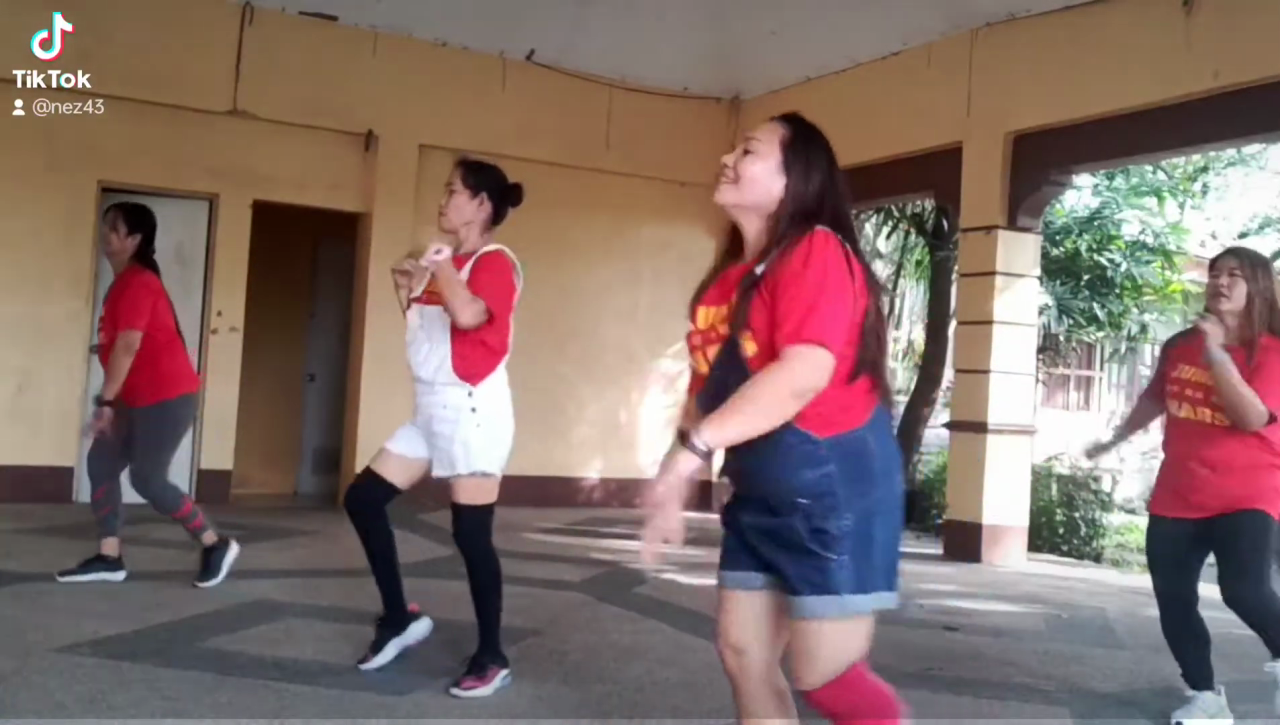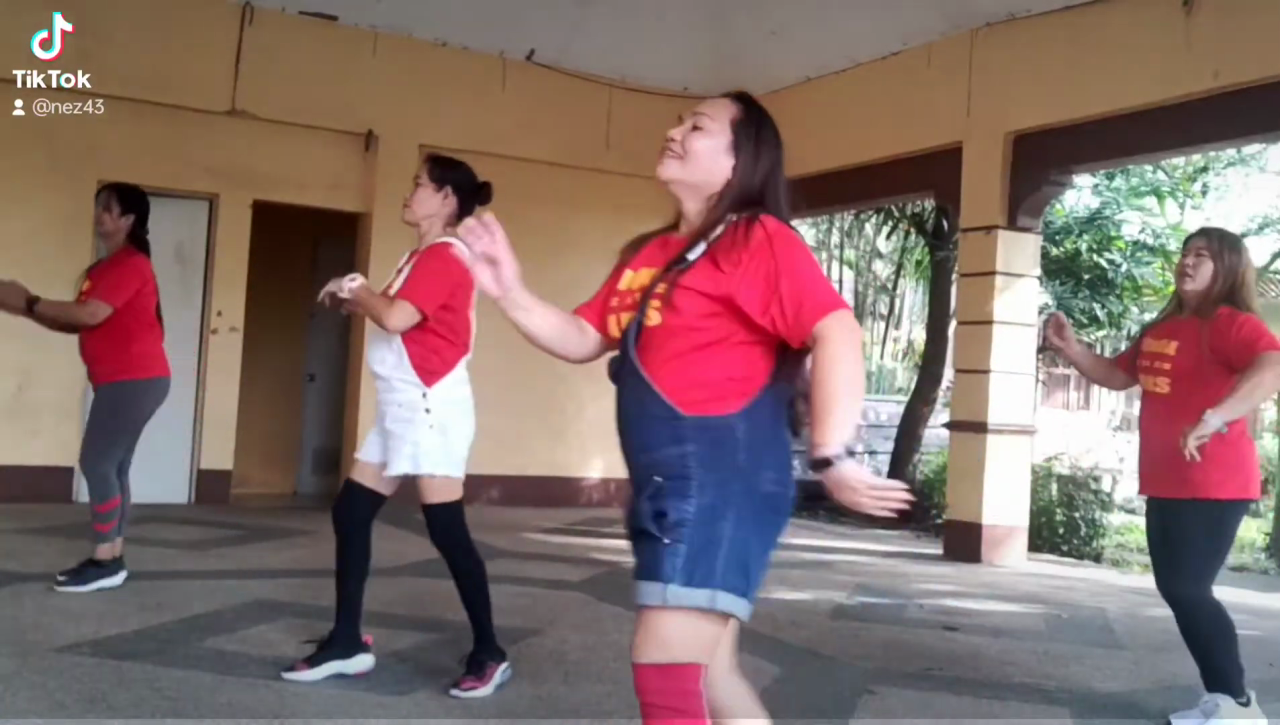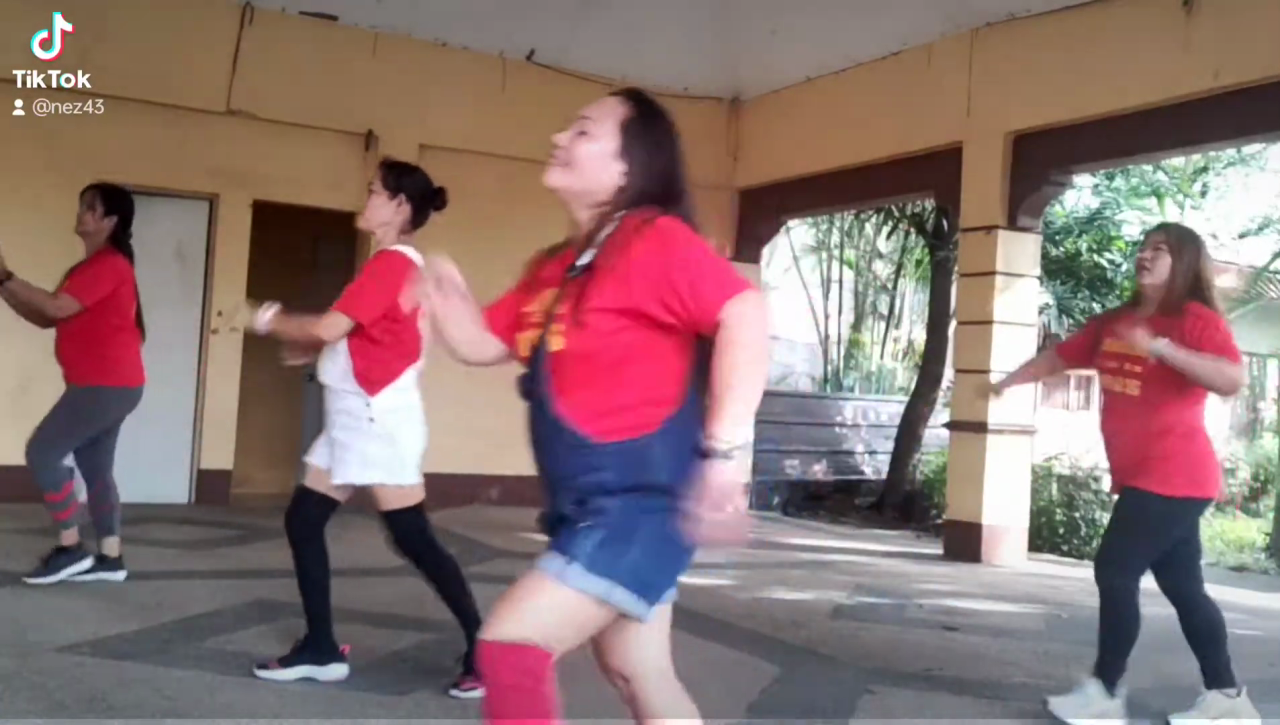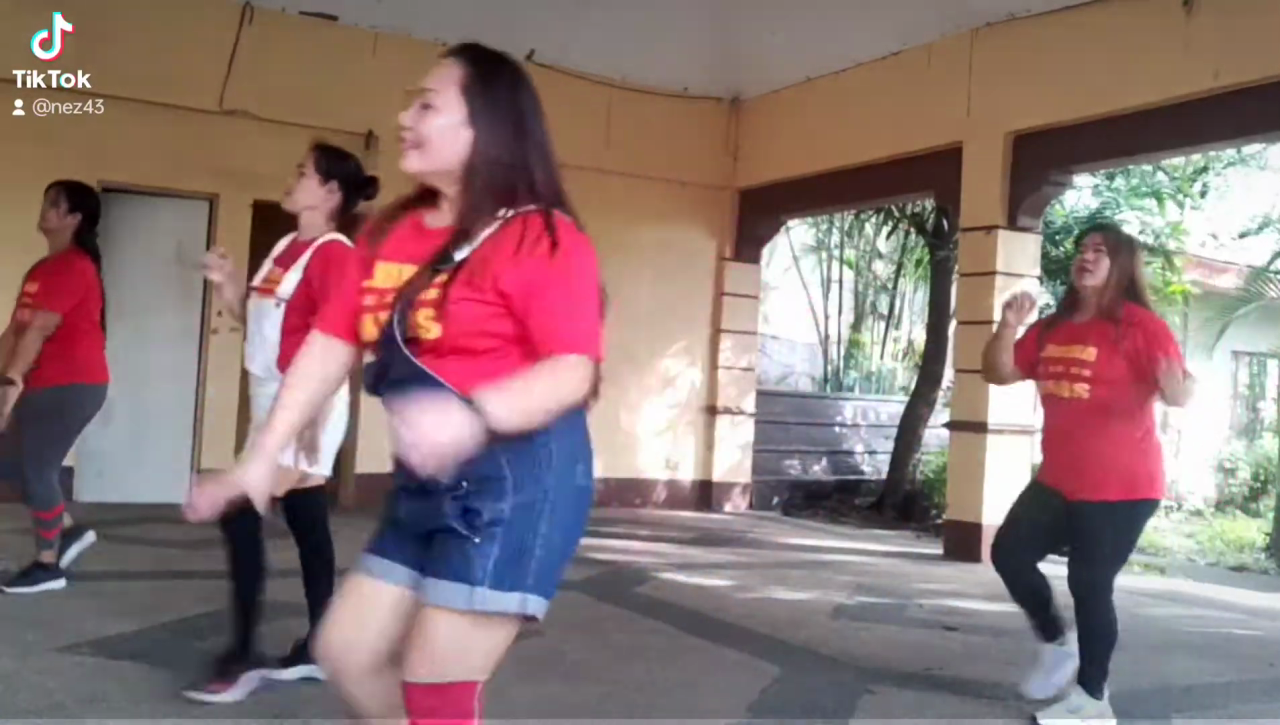
dt=0.3s
person 1, frame 1
left shoulder: (817, 252)
right shoulder: (723, 281)
left elbow: (804, 374)
right elbow: (707, 385)
left wrist: (693, 449)
right wrist: (674, 492)
left hip: (839, 495)
right hip: (762, 500)
right knee: (741, 653)
person 1, frame 2
left shoulder: (760, 241)
right shoulder: (649, 253)
left elbow: (839, 336)
right elbow: (581, 338)
left wrist: (832, 457)
right wrist: (507, 290)
left hip: (725, 488)
right hip: (677, 491)
left knee: (665, 671)
right knee: (703, 670)
person 1, frame 3
left shoulder: (650, 241)
right shoulder: (563, 262)
left elbow: (745, 322)
right elbow: (484, 343)
left wrist: (723, 453)
right wrist: (443, 304)
left hip: (638, 499)
right hip: (599, 504)
left knee: (509, 651)
person 1, frame 4
left shoulder: (542, 239)
right shoulder: (392, 232)
left elbow: (571, 373)
right elbow: (330, 345)
left wrist: (470, 416)
right wrist: (262, 454)
left hip: (516, 490)
right hip: (434, 495)
right knee: (346, 653)
person 2, frame 1
left shoulder: (494, 262)
right shoulder: (448, 261)
left elbow: (467, 316)
right elbow: (426, 322)
left wrist: (438, 264)
right wrist: (410, 285)
left hip: (473, 410)
right hip: (431, 411)
left knee: (470, 533)
right knee: (363, 499)
left ankle: (491, 656)
right ankle: (399, 616)
person 2, frame 2
left shoulder: (444, 256)
right shoulder: (420, 257)
left elbow: (399, 318)
right elbow: (392, 313)
left wrist: (353, 293)
right wrist: (361, 296)
left hip: (431, 408)
right hip: (397, 408)
left knee: (447, 531)
right knee: (350, 512)
left ankle: (489, 653)
right ankle: (347, 642)
person 2, frame 3
left shoulder: (391, 264)
right shoulder: (387, 265)
left elbow: (330, 328)
left wrist: (274, 321)
right wrist: (306, 344)
left hip: (380, 417)
right hip: (352, 415)
left knee: (413, 539)
right knee: (302, 519)
left ankle: (480, 647)
right ankle: (321, 646)
person 2, frame 4
left shoulder: (334, 255)
right shoulder: (286, 249)
right elbow: (257, 323)
left wrist: (314, 418)
right wrist: (228, 284)
right hip: (279, 400)
left knee: (241, 520)
right knee: (308, 525)
left ankle: (243, 653)
right ankle: (318, 647)
person 3, frame 1
right shoulder: (1180, 345)
right elbow: (1154, 398)
left wrist: (1218, 358)
right wrist: (1114, 439)
right hip: (1176, 498)
right knee: (1174, 603)
person 3, frame 2
left shoulder: (1233, 323)
right shoulder: (1161, 326)
right elbow: (1118, 374)
left wrist: (1214, 416)
right wrist: (1071, 349)
left hip: (1213, 484)
right hip: (1167, 484)
left knee: (1187, 588)
right knee: (1177, 590)
person 3, frame 3
left shoulder: (1195, 319)
right shoulder: (1112, 323)
left elbow: (1233, 378)
right elbow: (1057, 358)
left wrist: (1160, 347)
right wrist: (1013, 378)
left hip: (1173, 476)
right hip: (1140, 477)
left knee: (1114, 571)
right knee: (1181, 585)
person 3, frame 4
left shoulder: (1138, 325)
right shoulder: (1052, 328)
left elbow: (1178, 389)
right elbow: (1001, 371)
left wrist: (1170, 385)
right wrist: (1007, 325)
left hip: (1120, 484)
right hip: (1058, 480)
left knee: (1090, 583)
right knee: (1009, 552)
right ankle: (1057, 645)
person 4, frame 1
left shoulder: (136, 284)
right shoulder: (123, 284)
left elbow: (126, 347)
left wrist: (105, 403)
right wrist: (110, 402)
left hip: (165, 397)
right hip: (137, 398)
left knee: (148, 480)
right knee: (99, 464)
left ankle: (215, 545)
right ankle: (108, 557)
person 4, frame 2
left shoulder: (131, 264)
right shoulder: (104, 267)
left elbow: (90, 314)
right elbow: (77, 321)
left hip: (135, 382)
right hip: (117, 382)
left knee: (96, 464)
right knee: (111, 468)
left ankle: (106, 560)
right ankle: (109, 557)
person 4, frame 3
left shoulder: (110, 265)
right shoulder: (89, 267)
left elbow: (57, 308)
right elbow: (45, 317)
left hip: (107, 384)
right hip: (101, 384)
left knee: (41, 451)
right knee: (95, 467)
left ankle: (69, 547)
right ankle: (110, 557)
person 4, frame 4
left shoulder: (74, 268)
right shoulder: (44, 267)
left elbow: (40, 328)
left hip: (72, 385)
right hip: (47, 385)
left knee: (34, 466)
left ankle: (48, 565)
right ankle: (70, 531)
